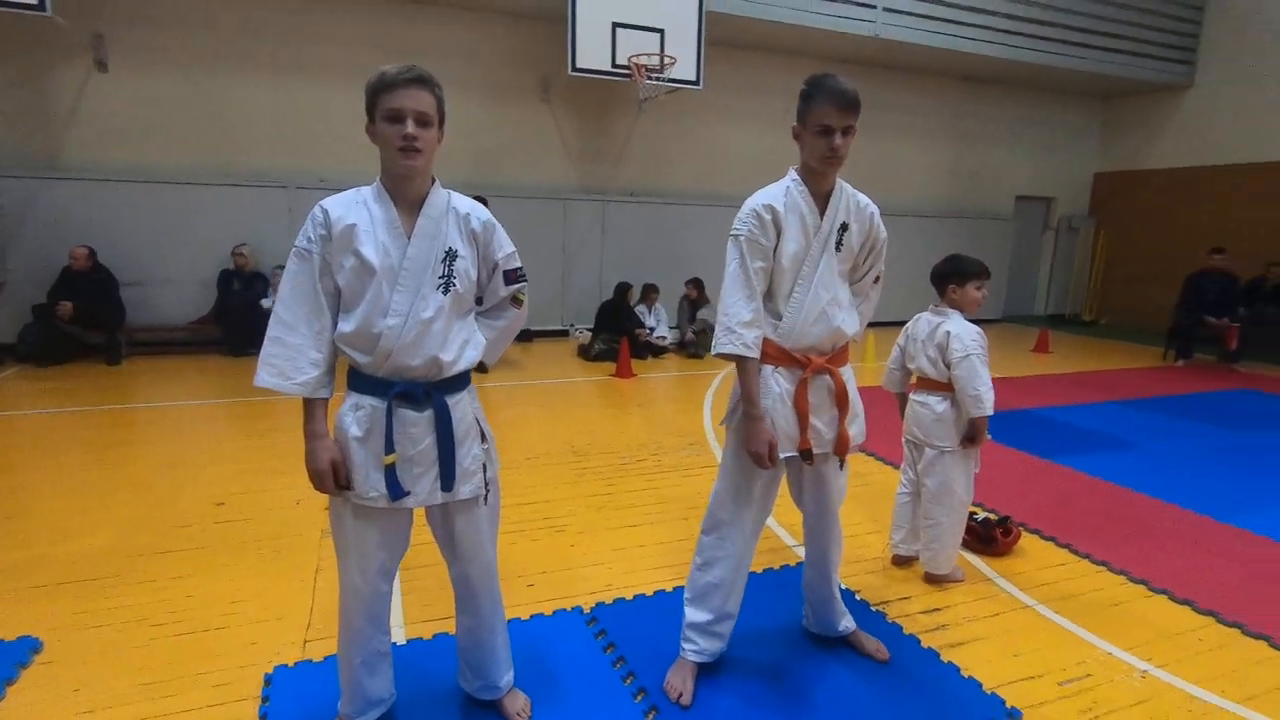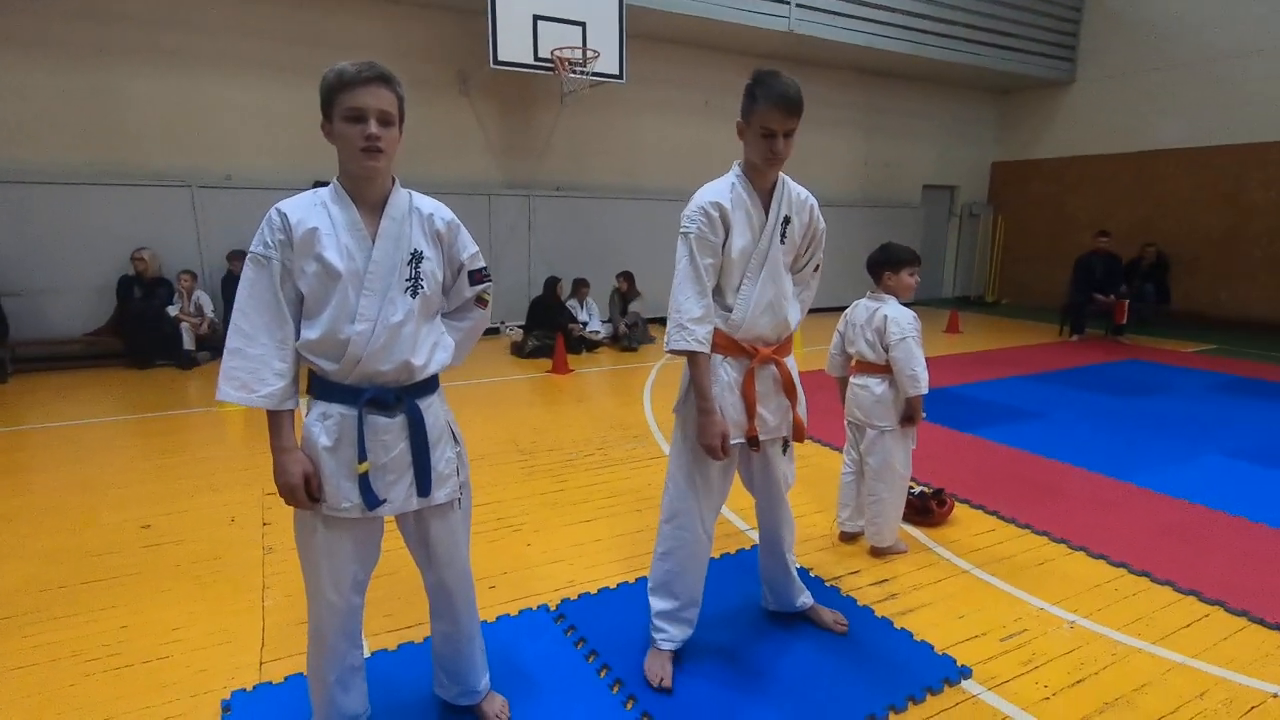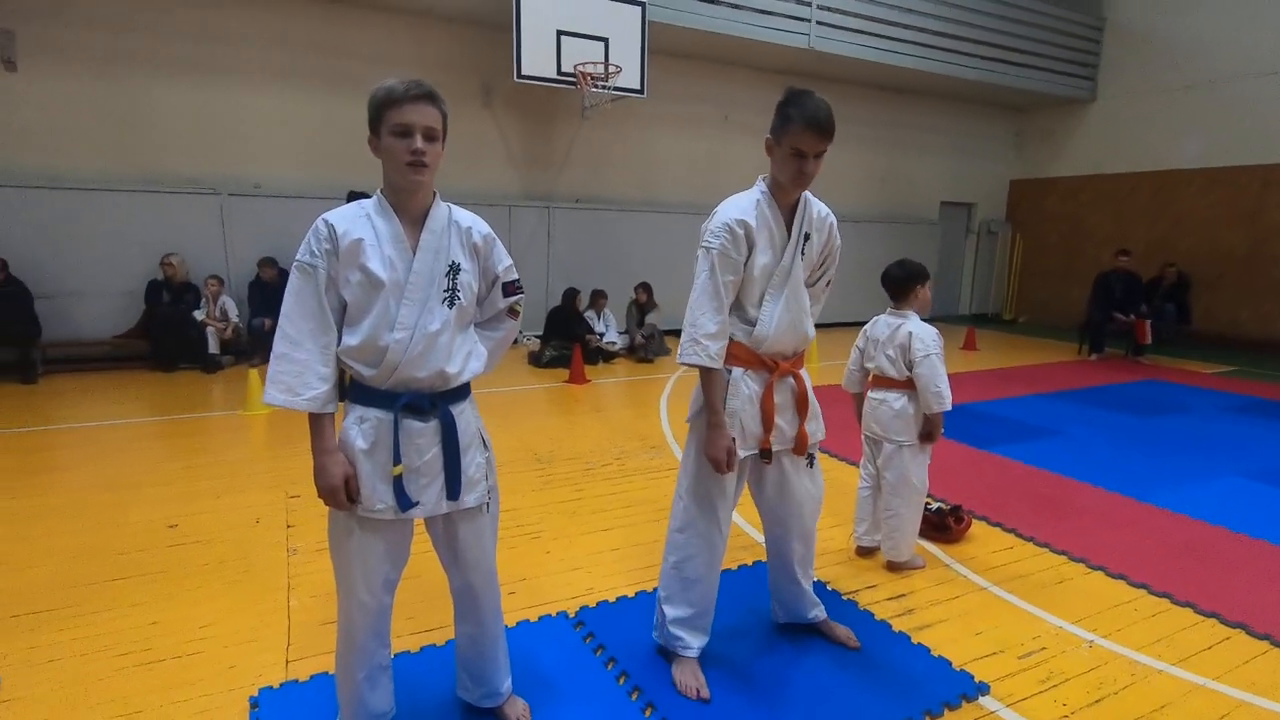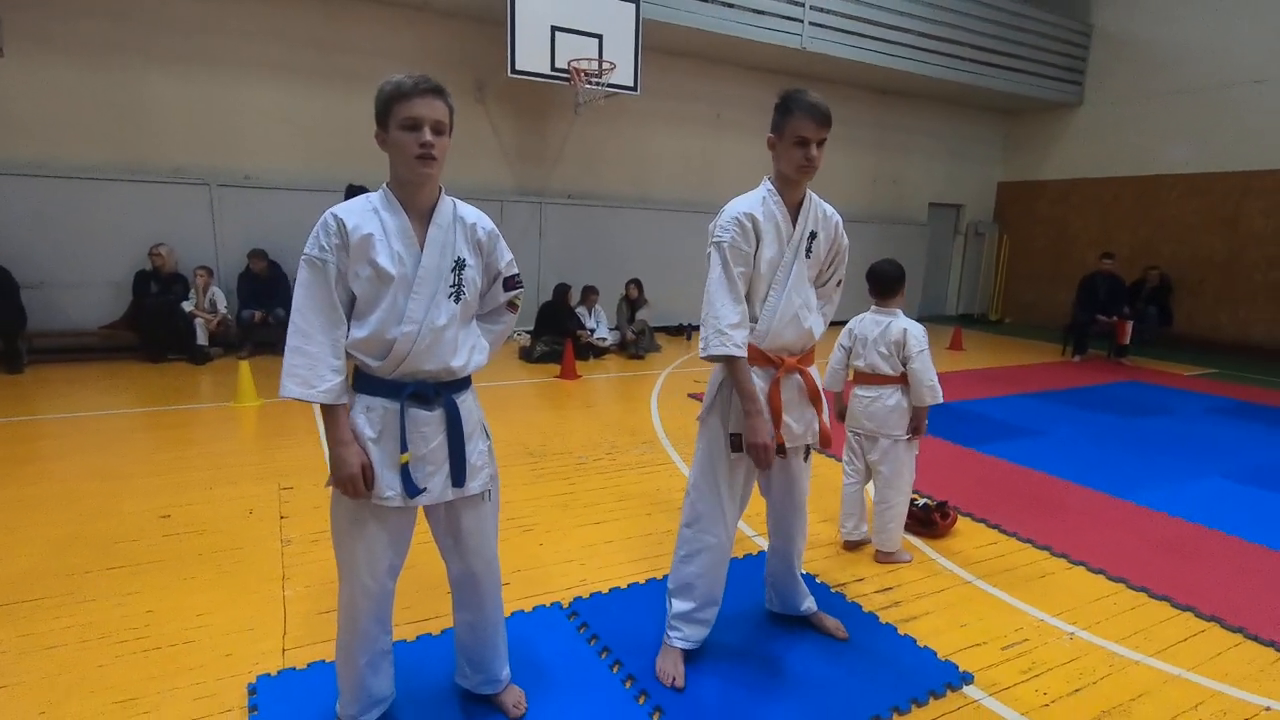
dt=0.4s
person 1, frame 1
left shoulder: (472, 221)
right shoulder: (334, 219)
left elbow: (509, 305)
right elbow: (307, 332)
left wrist: (457, 353)
right wrist: (316, 433)
left hip: (451, 417)
right hip: (370, 420)
left knee: (475, 566)
right knee: (364, 578)
person 1, frame 2
left shoulder: (434, 221)
right shoulder: (292, 222)
left elbow: (472, 305)
right elbow: (267, 342)
left wrist: (425, 357)
right wrist: (283, 447)
left hip: (421, 423)
right hip: (337, 430)
left knee: (450, 572)
right knee: (334, 593)
person 1, frame 3
left shoulder: (472, 234)
right shoulder: (337, 233)
left elbow: (503, 316)
right elbow: (310, 347)
left wrist: (457, 366)
right wrist: (324, 448)
left hip: (453, 429)
right hip: (372, 432)
left knee: (476, 575)
right knee: (365, 590)
person 1, frame 4
left shoulder: (476, 228)
right shoulder: (345, 226)
left elbow: (501, 309)
right elbow: (320, 339)
left wrist: (458, 358)
right wrist: (340, 438)
left hip: (454, 419)
right hip: (376, 420)
left knee: (476, 563)
right knee: (366, 578)
person 2, frame 1
left shoulder: (864, 215)
right shoulder: (765, 210)
right elbow: (740, 320)
left wrist: (831, 344)
right wrist: (755, 415)
left hip: (831, 382)
right hip: (771, 380)
left knee: (826, 512)
right knee: (734, 517)
left ankle: (829, 618)
right ankle: (697, 645)
person 2, frame 2
left shoulder: (803, 207)
right shoulder: (710, 206)
right elbow: (690, 314)
left wrist: (774, 344)
right wrist: (707, 408)
left hip: (775, 371)
right hip: (720, 372)
left knee: (776, 494)
right knee: (691, 507)
left ankle: (788, 595)
right ankle: (667, 633)
person 2, frame 3
left shoulder: (824, 223)
right shoulder: (733, 221)
right elbow: (706, 328)
left wrist: (789, 354)
right wrist: (715, 422)
left hip: (790, 384)
right hip: (735, 383)
left knee: (797, 509)
right knee: (702, 517)
left ankle: (800, 609)
right ankle: (682, 641)
person 2, frame 4
left shoulder: (829, 224)
right shoulder: (741, 219)
right elbow: (723, 325)
left wrist: (799, 363)
right wrist: (753, 414)
left hip: (800, 381)
right hip: (745, 382)
left knee: (791, 505)
right knee: (712, 512)
left ankle: (790, 600)
right ankle: (680, 633)
person 3, frame 1
left shoulder: (917, 323)
right shoulder: (965, 333)
left elbow: (895, 372)
right elbow: (973, 389)
left wrist: (905, 408)
right wrist: (979, 428)
left hip: (918, 413)
right hip: (949, 422)
left knee: (911, 484)
right knee: (947, 496)
left ankle: (903, 549)
right ankle: (938, 566)
person 3, frame 2
left shoulder: (854, 311)
right shoulder: (900, 317)
left elbow: (837, 358)
right elbow: (909, 369)
left wrist: (845, 393)
right wrist: (915, 408)
left hip: (858, 397)
right hip: (887, 403)
left knee: (854, 464)
right knee: (888, 473)
left ankle: (849, 526)
right ankle: (882, 539)
person 3, frame 3
left shoulder: (873, 326)
right shoulder: (923, 333)
left elbow: (854, 373)
right elbow: (932, 386)
left wrist: (860, 406)
right wrist: (935, 424)
left hip: (874, 410)
right hip: (905, 417)
left knee: (870, 479)
right knee: (904, 488)
left ankle: (866, 540)
right ankle: (898, 555)
person 3, frame 4
left shoulder: (856, 324)
right shoulder: (911, 330)
left elbow: (835, 369)
right elbow: (923, 380)
left wrist: (839, 403)
right wrist: (920, 418)
left hip: (859, 406)
right hip: (893, 411)
left knee: (854, 475)
right knee: (893, 482)
left ankle: (852, 534)
right ankle: (886, 547)
